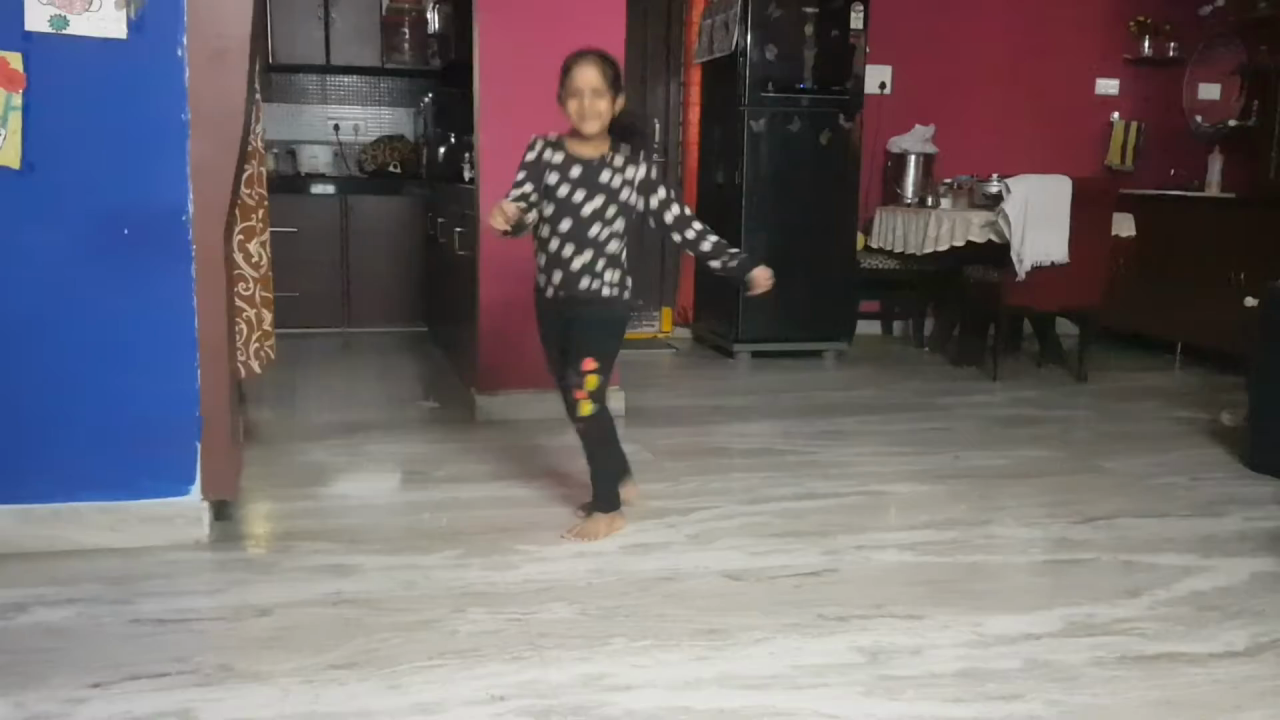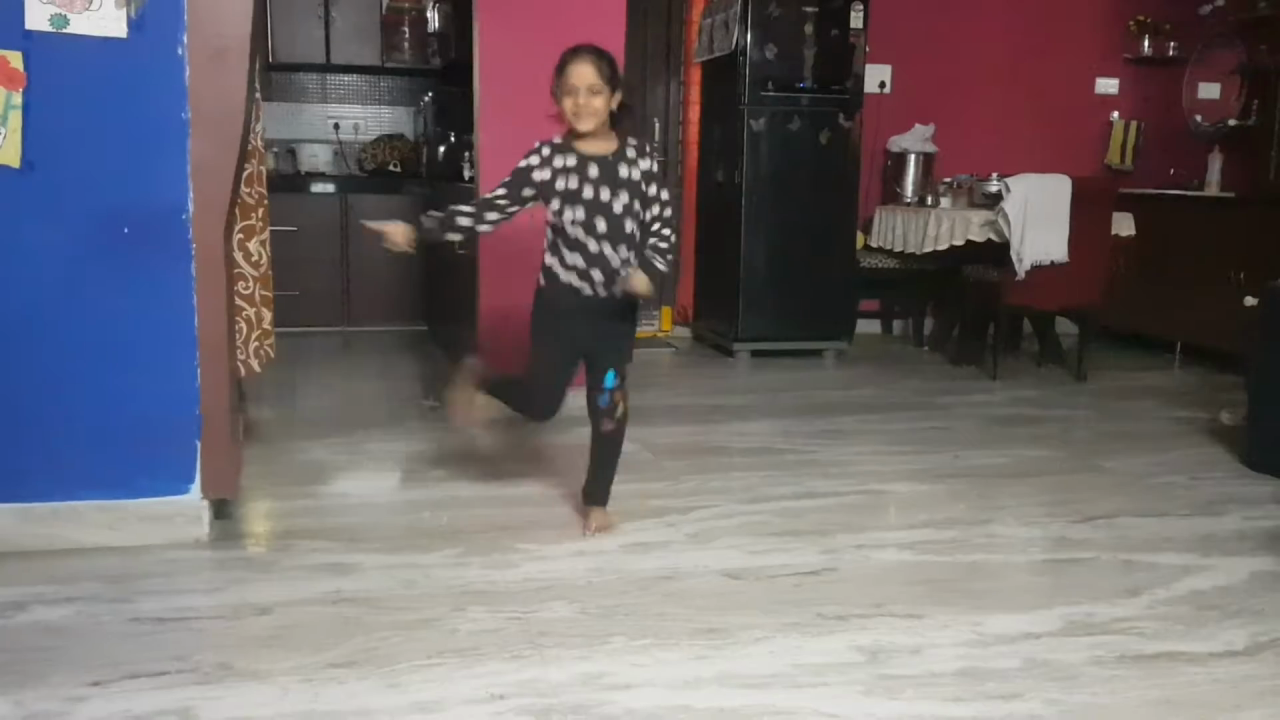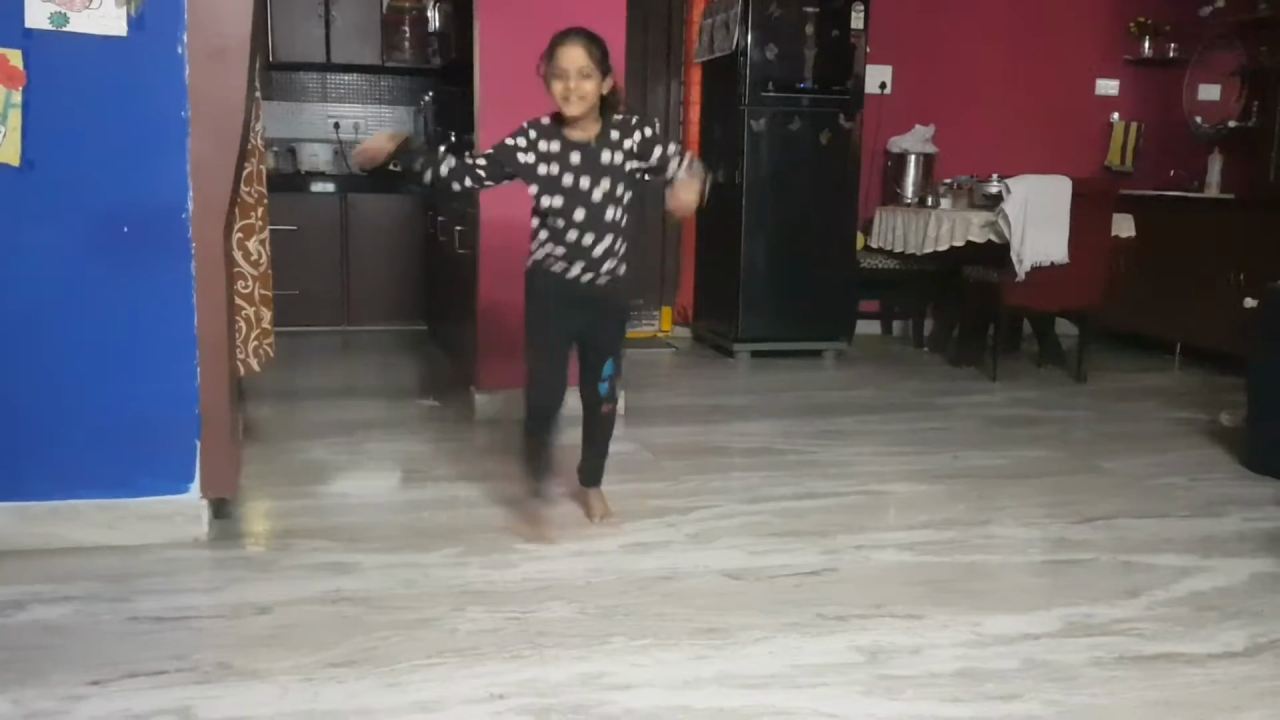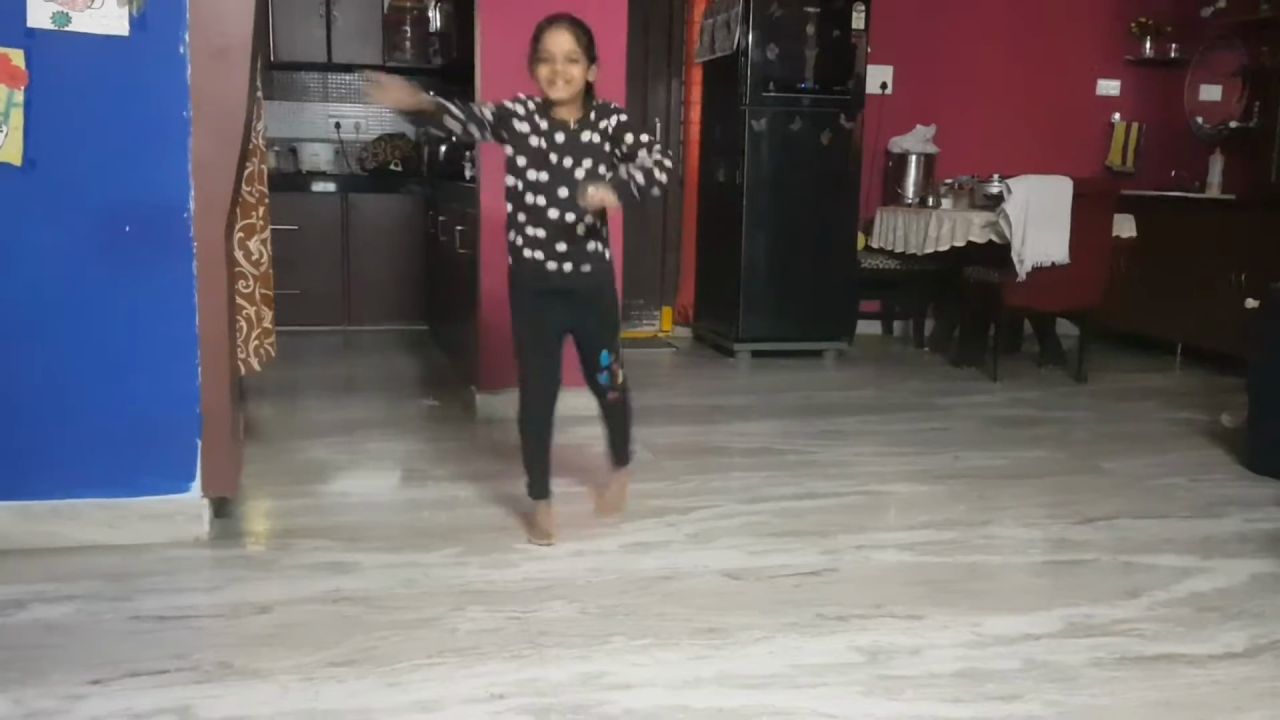
dt=0.2s
person 1, frame 1
left shoulder: (634, 166)
right shoulder: (542, 154)
left elbow: (681, 224)
right elbow: (518, 209)
left wrist: (744, 268)
right wrist: (504, 219)
left hip: (599, 303)
right hip: (552, 301)
left knee: (586, 402)
right knee: (579, 402)
left ankle: (607, 507)
right ankle: (620, 478)
person 1, frame 2
left shoulder: (640, 160)
right shoulder: (546, 159)
left elbow: (662, 229)
right elbow: (493, 209)
left wrist: (649, 271)
right wrist: (418, 229)
left hip: (616, 306)
right hip: (561, 299)
left knee: (609, 407)
right knee: (541, 400)
left ankle: (597, 501)
right ankle: (478, 380)
person 1, frame 3
left shoulder: (630, 134)
right shoulder: (528, 139)
left elbow: (675, 160)
right elbow: (463, 171)
left wrist: (689, 181)
right wrist: (396, 151)
left hip: (606, 290)
right hip: (548, 291)
left knee: (602, 393)
right knee: (544, 389)
left ankle: (591, 484)
right ankle: (537, 487)
person 1, frame 4
left shoulder: (611, 123)
right shoulder: (515, 116)
left elbow: (657, 164)
right elbow: (458, 114)
left wrist: (614, 190)
right wrist: (412, 99)
left hip: (590, 280)
right hip: (534, 283)
left knee: (607, 382)
right knee: (535, 393)
left ankle: (619, 465)
right ankle: (540, 501)
